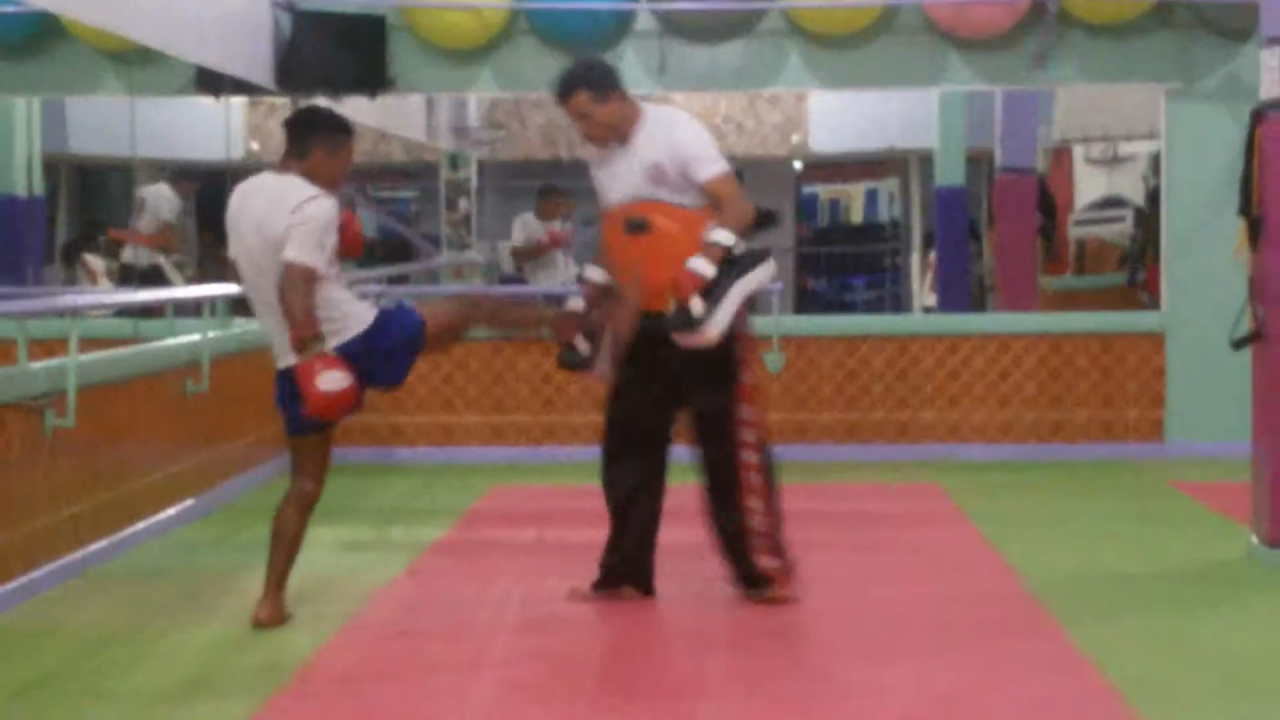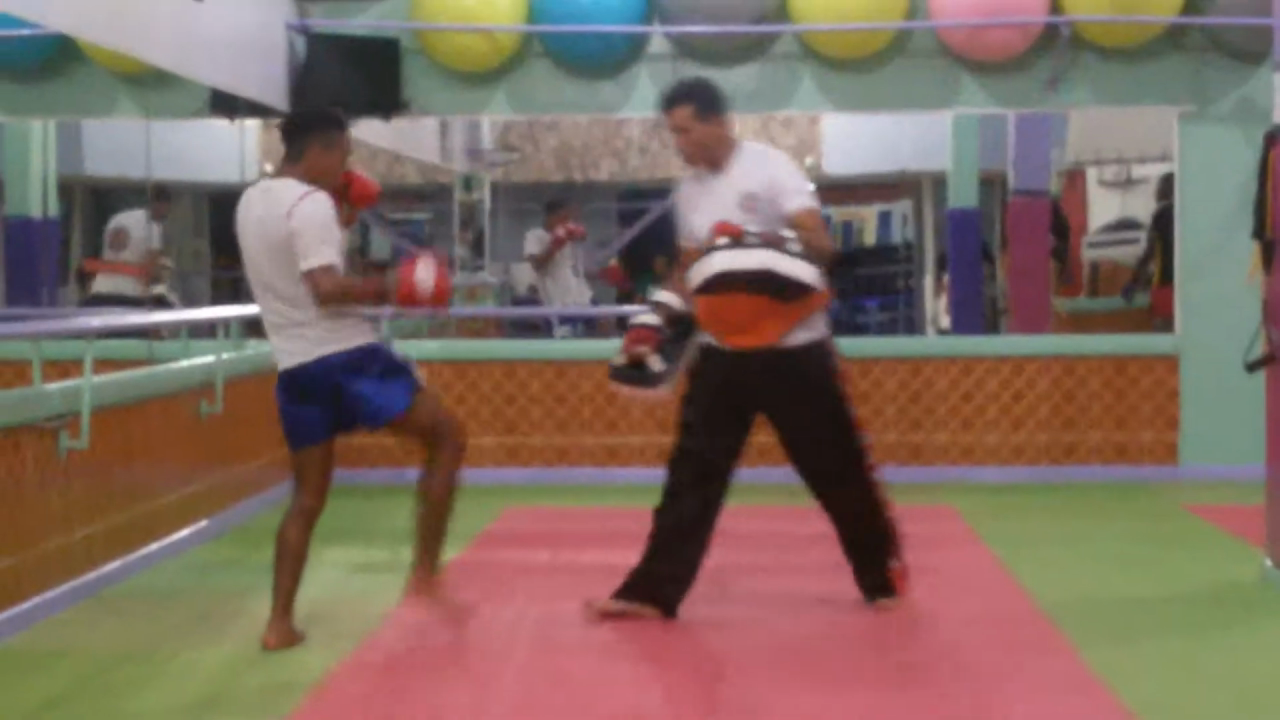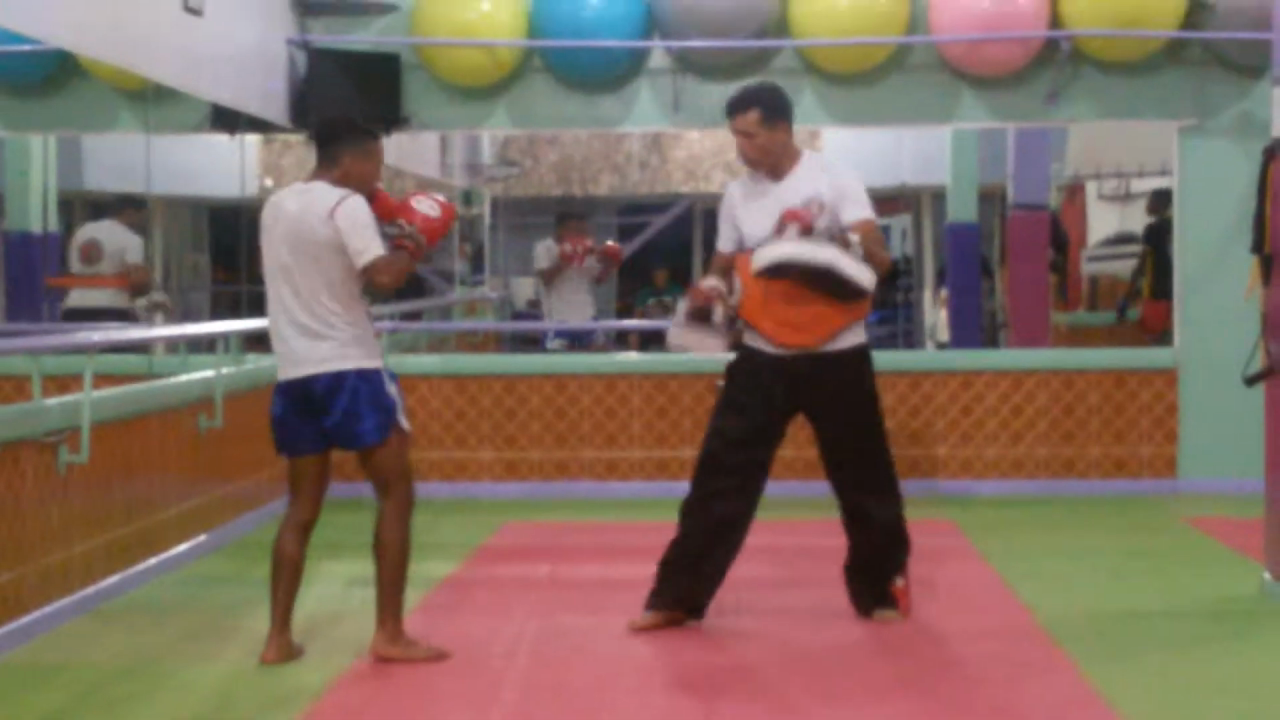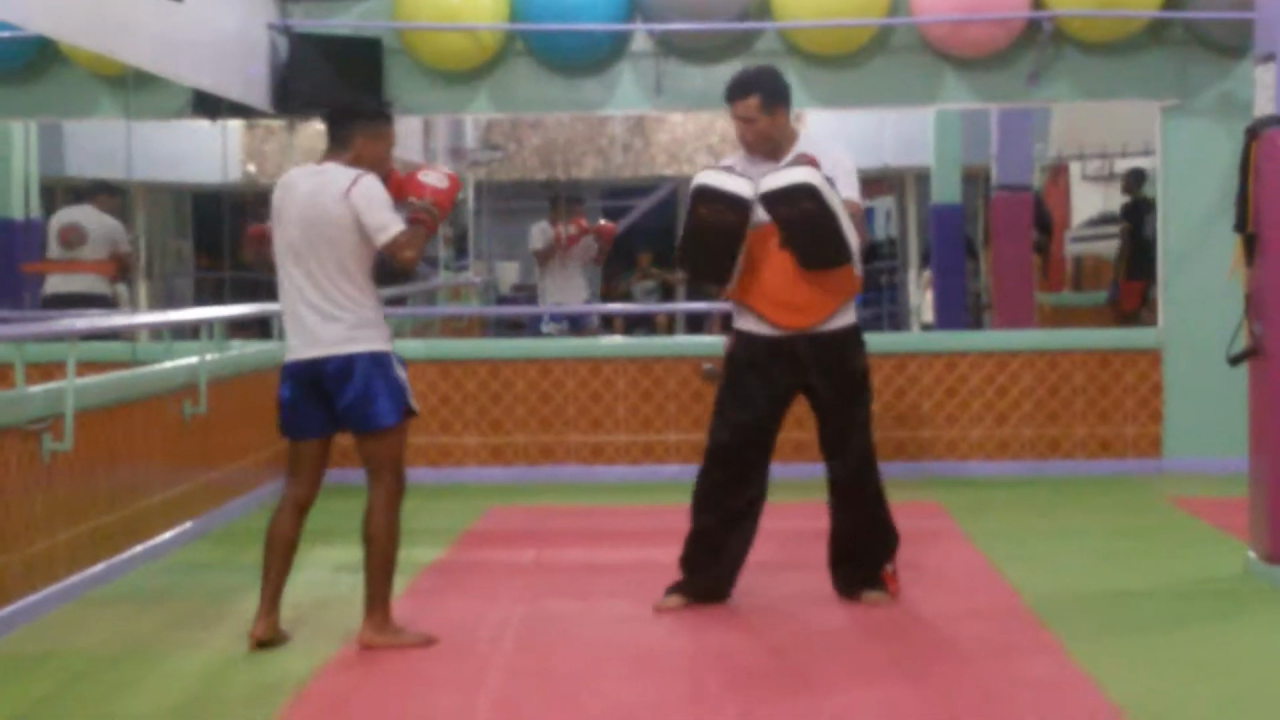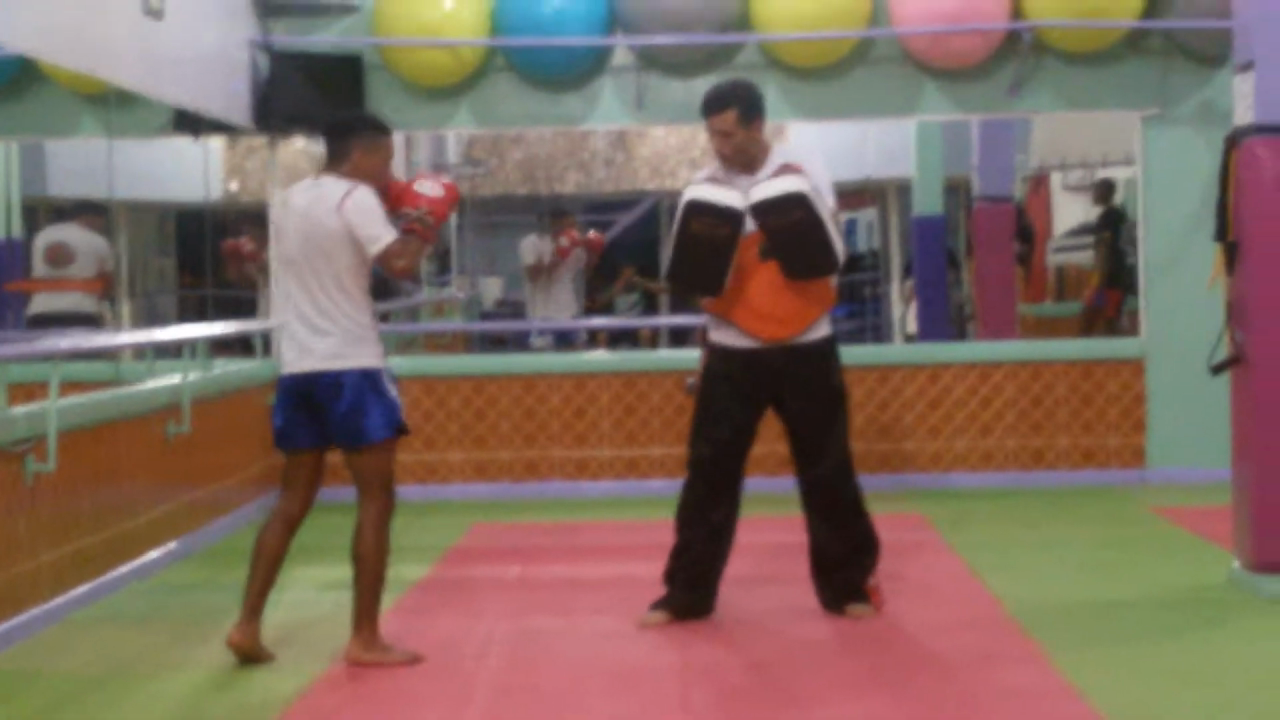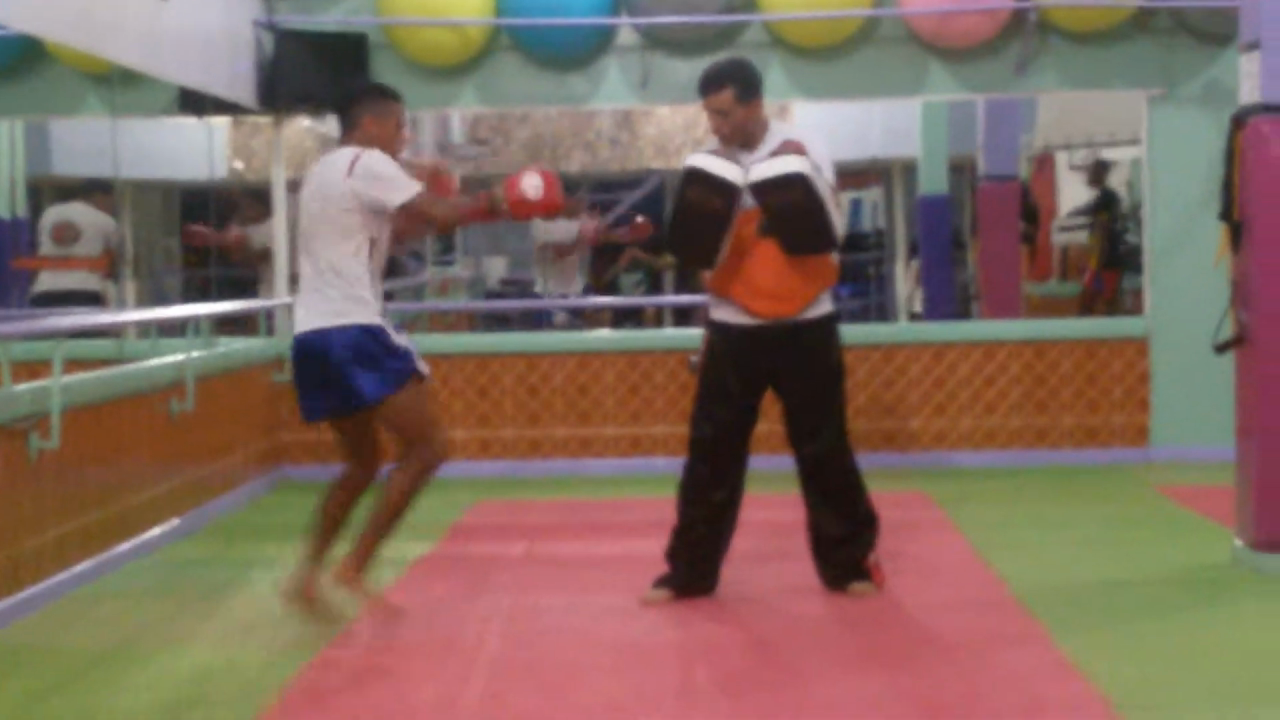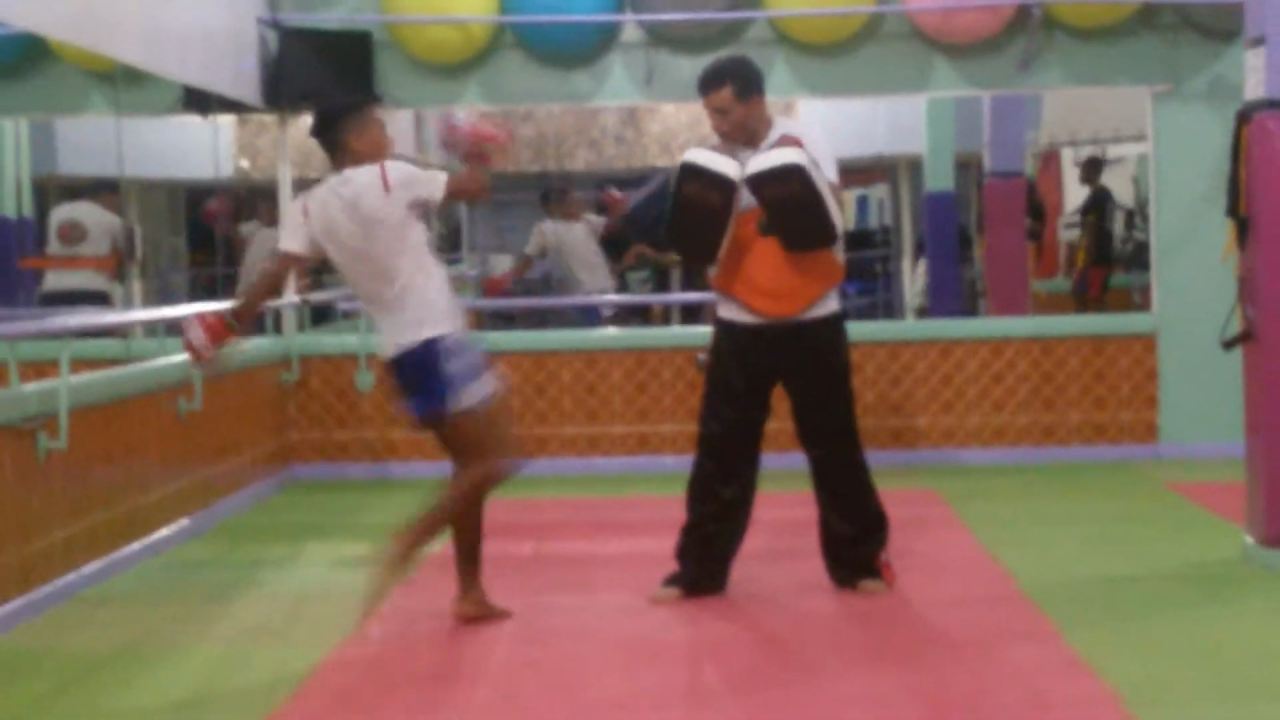
dt=0.2s
person 1, frame 1
left shoulder: (677, 133)
right shoulder: (601, 159)
left elbow: (738, 207)
left wrist: (707, 269)
right wrist: (587, 298)
left hip: (702, 313)
right hip: (644, 322)
left knee: (727, 439)
right knee: (629, 445)
left ankle: (766, 567)
right ankle: (624, 573)
person 1, frame 2
left shoulder: (769, 169)
right shoulder: (688, 190)
left elbow: (818, 241)
left wrist: (763, 246)
right wrist: (654, 317)
left hip: (793, 350)
right hip: (721, 356)
left knee: (836, 468)
right knee: (691, 474)
left ankle: (882, 572)
right ankle: (650, 592)
person 1, frame 3
left shoulder: (834, 181)
right shoulder: (737, 195)
left elbow: (879, 259)
right elbow: (726, 266)
left wrist: (824, 238)
right wrist: (708, 290)
left hip: (836, 356)
right hip: (763, 356)
left knee: (863, 477)
right knee: (722, 471)
left ankle: (879, 587)
right ankle: (677, 594)
person 1, frame 4
left shoulder: (828, 162)
right shoulder: (729, 173)
left elbow: (854, 244)
left hip: (831, 336)
right hip: (758, 339)
left knee: (852, 460)
right knee: (730, 458)
left ankle: (865, 571)
right ankle: (703, 577)
person 1, frame 5
left shoulder: (802, 172)
right shoulder: (706, 186)
left elbow: (833, 255)
left wrist: (801, 204)
left hip: (805, 347)
right hip: (733, 351)
left knee: (827, 470)
right knee: (710, 472)
left ankle: (848, 584)
right ankle: (687, 592)
person 1, frame 6
left shoulder: (801, 149)
left elbow: (830, 230)
left hip: (805, 325)
right hip: (733, 328)
left knee: (823, 449)
right knee: (713, 451)
left ankle: (848, 561)
right ankle: (690, 569)
person 1, frame 7
left shoulder: (802, 144)
left hip: (812, 324)
right hip: (739, 328)
left knee: (834, 446)
right knee: (722, 450)
left ankle: (859, 560)
right ankle: (699, 567)
person 2, frame 1
left shoulder: (241, 195)
right shoulder: (314, 204)
left elbow: (252, 274)
right elbow: (293, 286)
right wrist: (315, 351)
left hip: (294, 363)
right hip: (353, 338)
left knee: (307, 481)
right knee: (473, 308)
left ankle: (271, 599)
person 2, frame 2
left shoulder: (250, 201)
right shoulder: (311, 202)
right elbow: (328, 289)
left wrist: (338, 211)
right wrist: (392, 289)
left hip: (295, 366)
right hip: (346, 354)
left knee: (307, 497)
right knee: (448, 437)
left ankle: (281, 622)
right ankle: (425, 575)
person 2, frame 3
left shoulder: (274, 206)
right shoulder: (348, 206)
right elbow: (383, 277)
right wrist: (414, 249)
left hip: (294, 374)
right hip: (351, 370)
left knee: (302, 508)
right knee: (395, 497)
left ankle: (278, 636)
right ankle: (390, 634)
person 2, frame 4
left shoulder: (286, 186)
right shoulder: (362, 185)
right elbow: (406, 253)
right wrist: (426, 220)
left hip: (302, 356)
right hip: (360, 352)
left knee: (299, 489)
right knee: (386, 485)
left ankle: (267, 615)
right ankle: (377, 622)
person 2, frame 5
left shoulder: (289, 200)
right shoulder: (355, 197)
right elbow: (401, 264)
left wrist: (399, 227)
right wrist: (421, 230)
left hip: (298, 368)
right hip: (350, 369)
left knee: (293, 502)
right knee: (377, 503)
left ankle: (247, 626)
right ankle: (365, 639)
person 2, frame 6
left shoulder: (324, 173)
right shoulder: (364, 163)
right elbow: (436, 214)
right wrist: (503, 202)
left hip: (312, 335)
right hip: (349, 328)
left knee: (361, 463)
right knee: (427, 450)
left ankle: (311, 568)
right ankle: (354, 566)
person 2, frame 7
left shoulder: (311, 207)
right shoulder: (391, 177)
left elbow: (276, 275)
right elbow: (474, 187)
left wrist: (226, 323)
right wrist: (481, 155)
left hip: (404, 349)
right hip: (436, 339)
left knee: (473, 464)
right knee: (490, 464)
left ankle: (470, 594)
right ankle: (402, 548)
